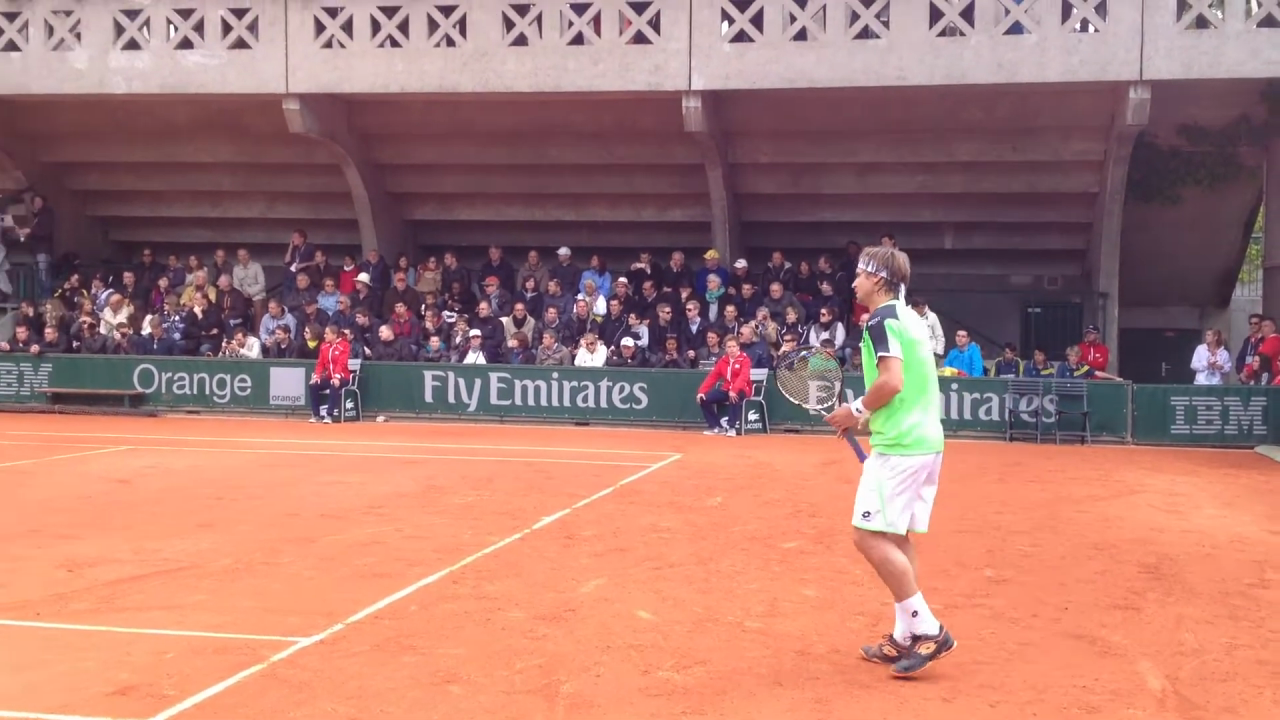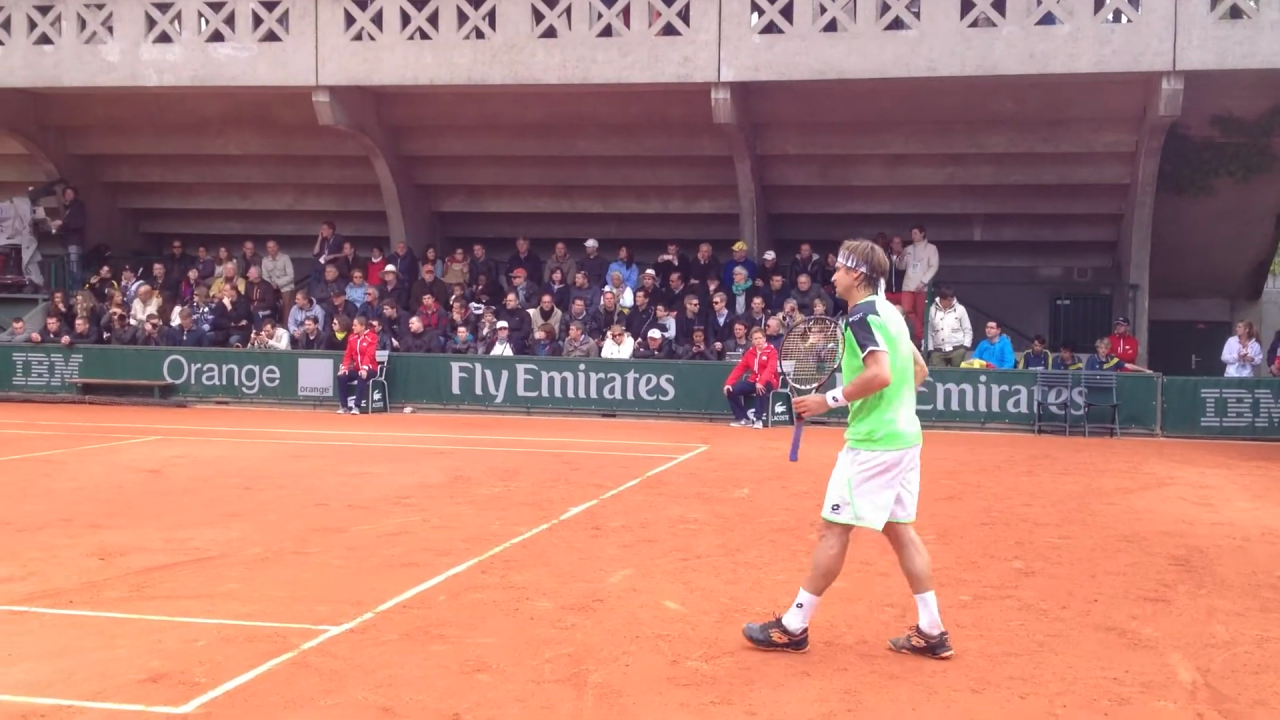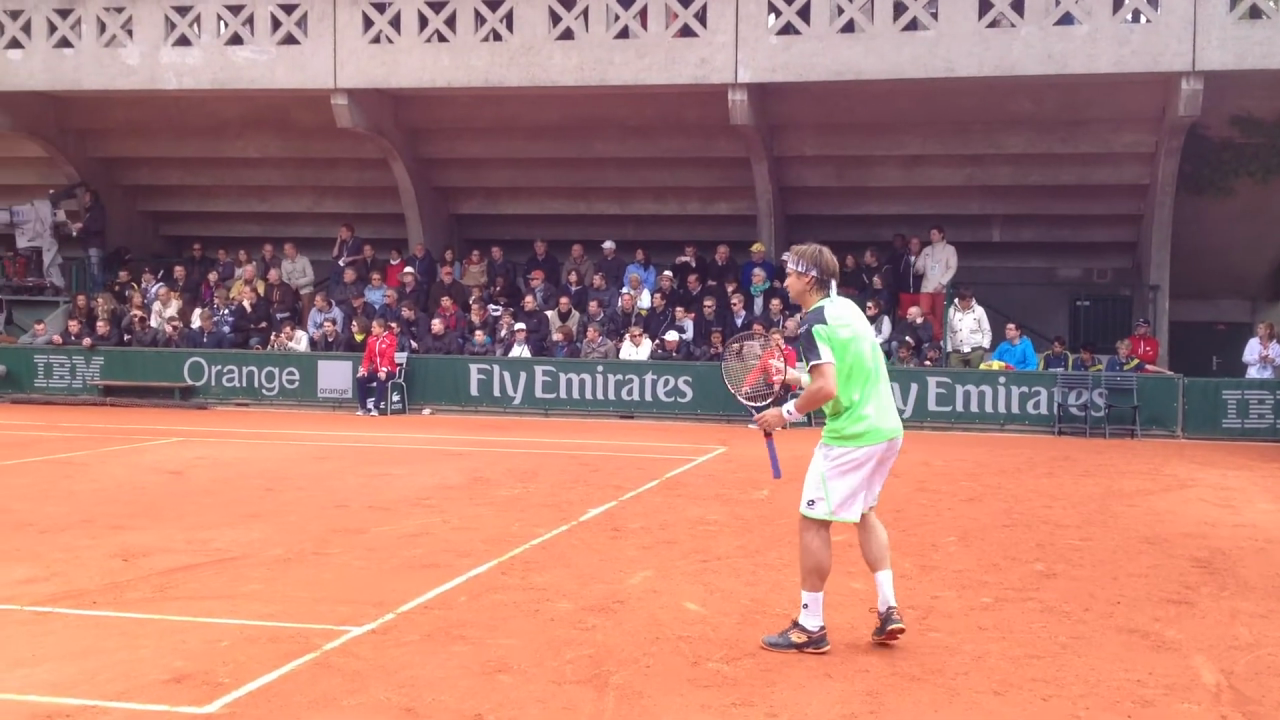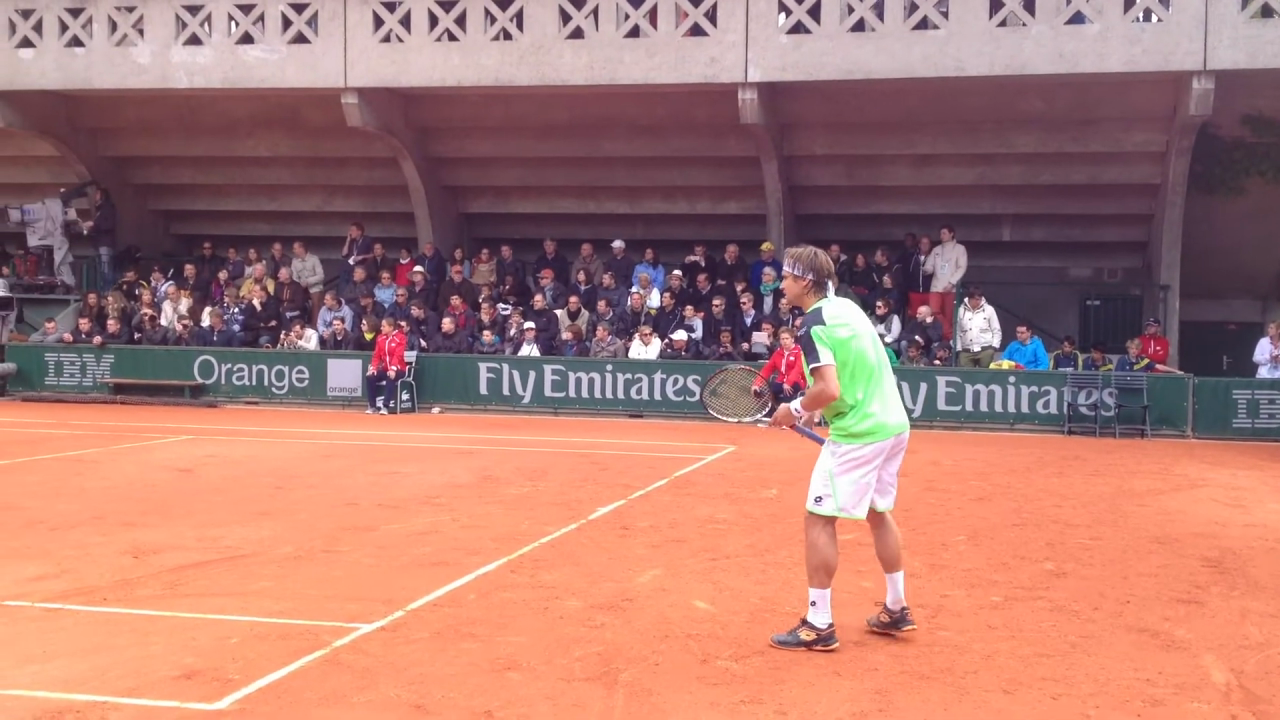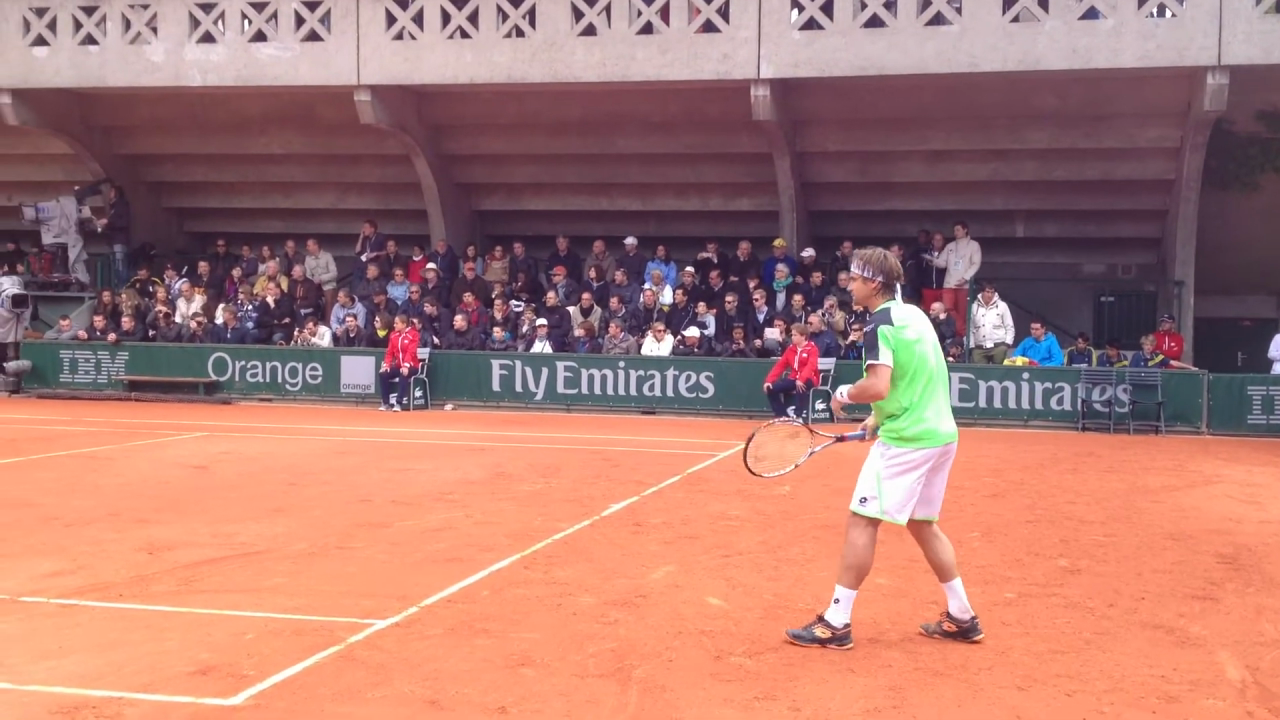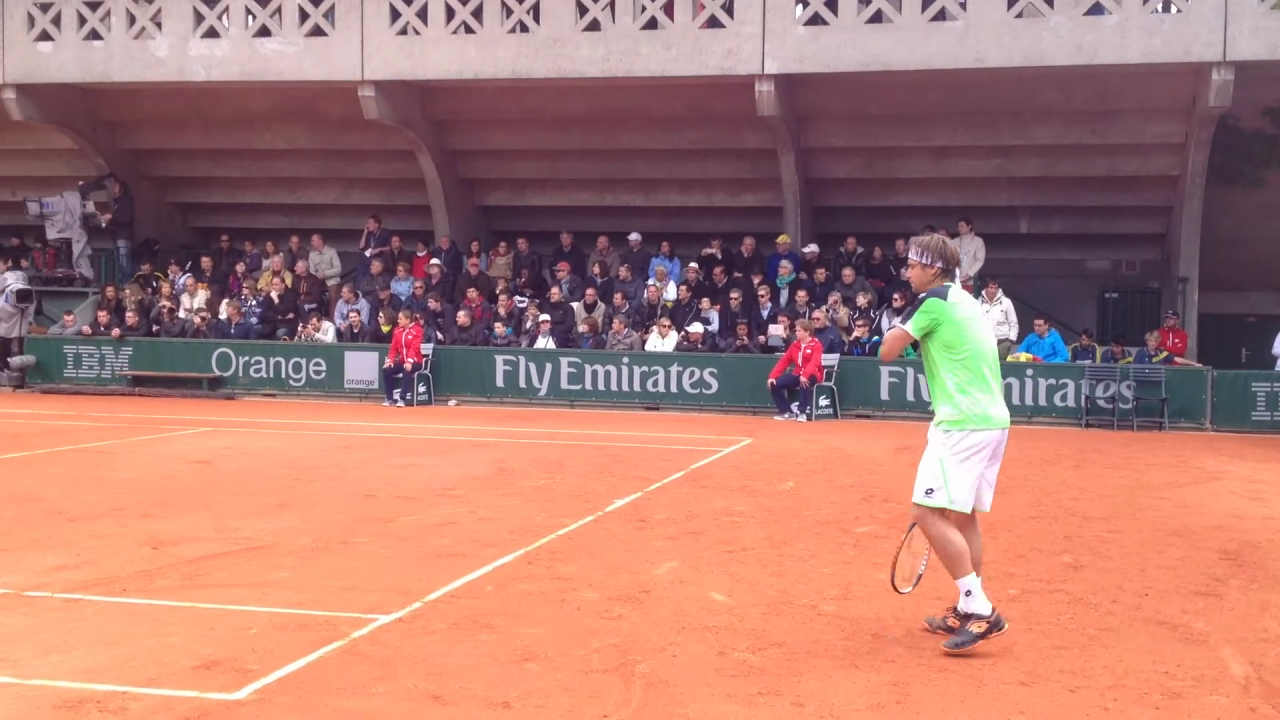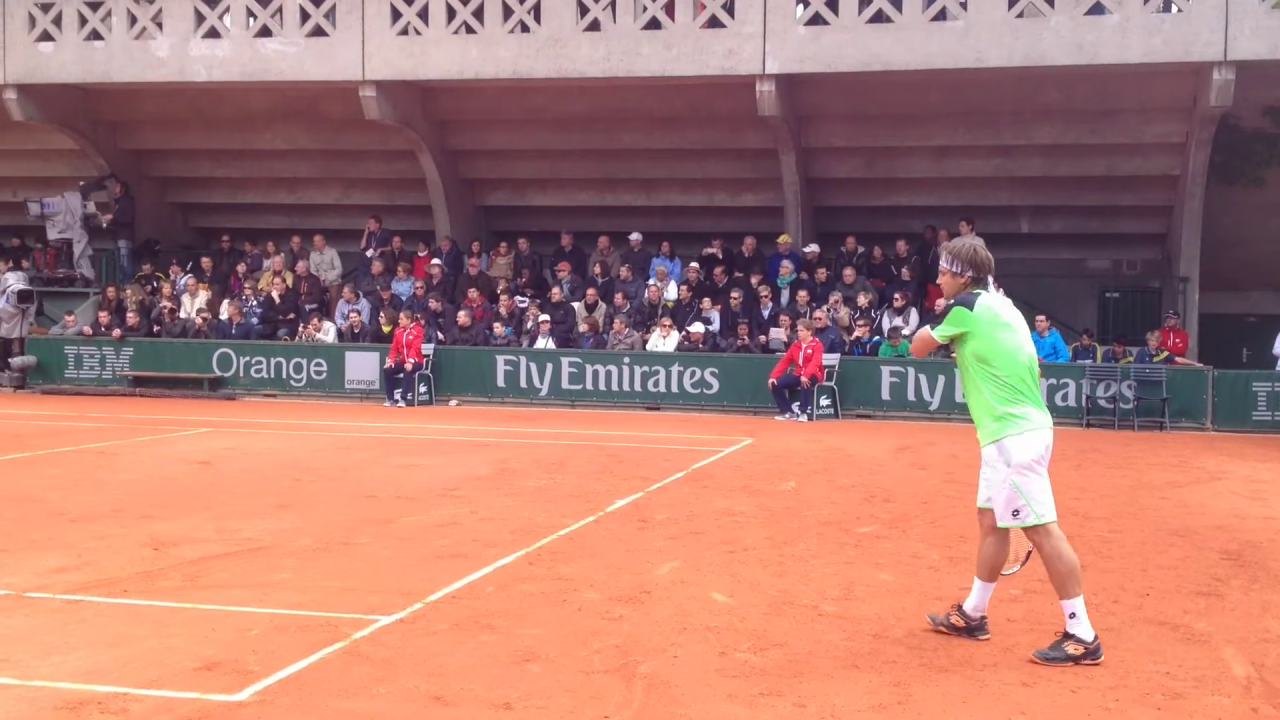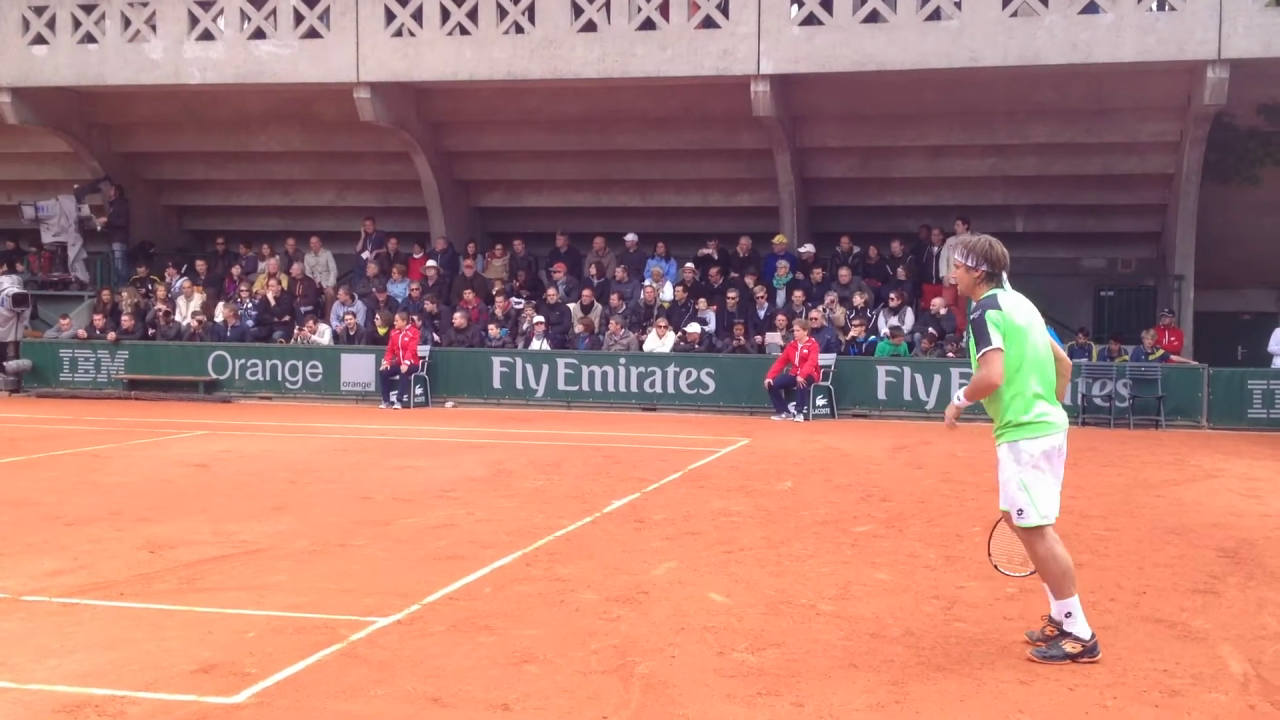
dt=0.3s
person 1, frame 1
left shoulder: (882, 319)
right shoulder: (909, 318)
left elbow: (893, 381)
left wrist: (854, 411)
right wrist: (868, 418)
left hip: (899, 448)
right hip: (924, 443)
left knee: (871, 537)
right knee: (896, 538)
left ankle: (928, 628)
right ankle: (908, 634)
person 1, frame 2
left shoulder: (862, 315)
right shoulder: (888, 312)
left elbow: (880, 375)
right elbow: (919, 372)
left wrist: (830, 400)
left hip: (872, 443)
right hip: (903, 438)
left knee: (834, 530)
right knee: (899, 530)
left ankle: (794, 626)
right ankle: (931, 630)
person 1, frame 3
left shoulder: (814, 324)
right shoulder: (849, 308)
left elbow: (827, 389)
left wrist: (786, 413)
right wrist: (801, 376)
left hip: (851, 437)
right hip: (887, 430)
left knee: (813, 524)
right knee: (865, 517)
left ankle: (811, 627)
right ankle: (887, 609)
person 1, frame 4
left shoulder: (813, 325)
right shoulder: (848, 307)
left elbow: (829, 390)
left wrist: (795, 409)
right wrist: (814, 405)
left hip: (857, 435)
right hip: (893, 426)
left knee: (819, 521)
right knee: (878, 515)
left ankle: (819, 624)
right ankle: (895, 608)
person 1, frame 5
left shoulder: (881, 324)
right shoulder: (914, 315)
left elbow: (877, 389)
left wrist: (845, 393)
right wrist: (879, 417)
left hip: (906, 441)
right hip: (939, 434)
left knee: (861, 523)
right knee: (920, 524)
left ankle: (834, 622)
right ankle: (962, 616)
person 1, frame 6
left shoulder: (935, 299)
right shoulder: (966, 303)
left elbow: (888, 351)
left wrist: (900, 329)
right wrist: (941, 421)
left hip: (964, 426)
right hip: (991, 422)
left knee: (930, 514)
right knee: (962, 515)
left ankle: (979, 610)
right ankle: (969, 609)
person 1, frame 7
left shoulder: (966, 307)
right shoulder: (1001, 306)
left elbow: (919, 347)
right elbow: (1034, 369)
left wrist: (937, 336)
left hip: (1011, 436)
right hip: (1023, 429)
left knee: (1041, 529)
right knee: (991, 520)
left ankle: (1082, 636)
right ankle: (972, 614)
person 1, frame 8
left shoulder: (987, 311)
right shoulder: (1018, 303)
left elbow: (992, 377)
right elbow: (1063, 363)
left wrist: (959, 399)
left hip: (1024, 435)
right hip: (1044, 427)
left knee: (1035, 530)
right knee: (1023, 522)
left ankle: (1079, 635)
right ankle: (1062, 618)
